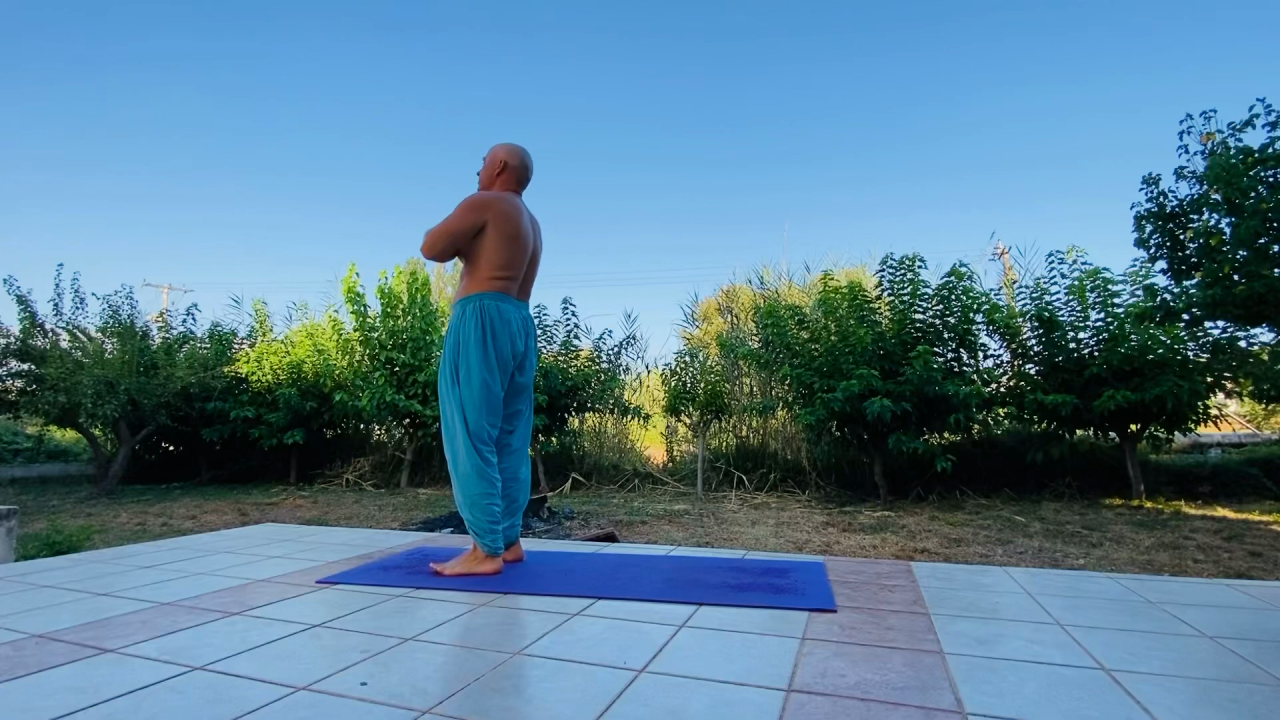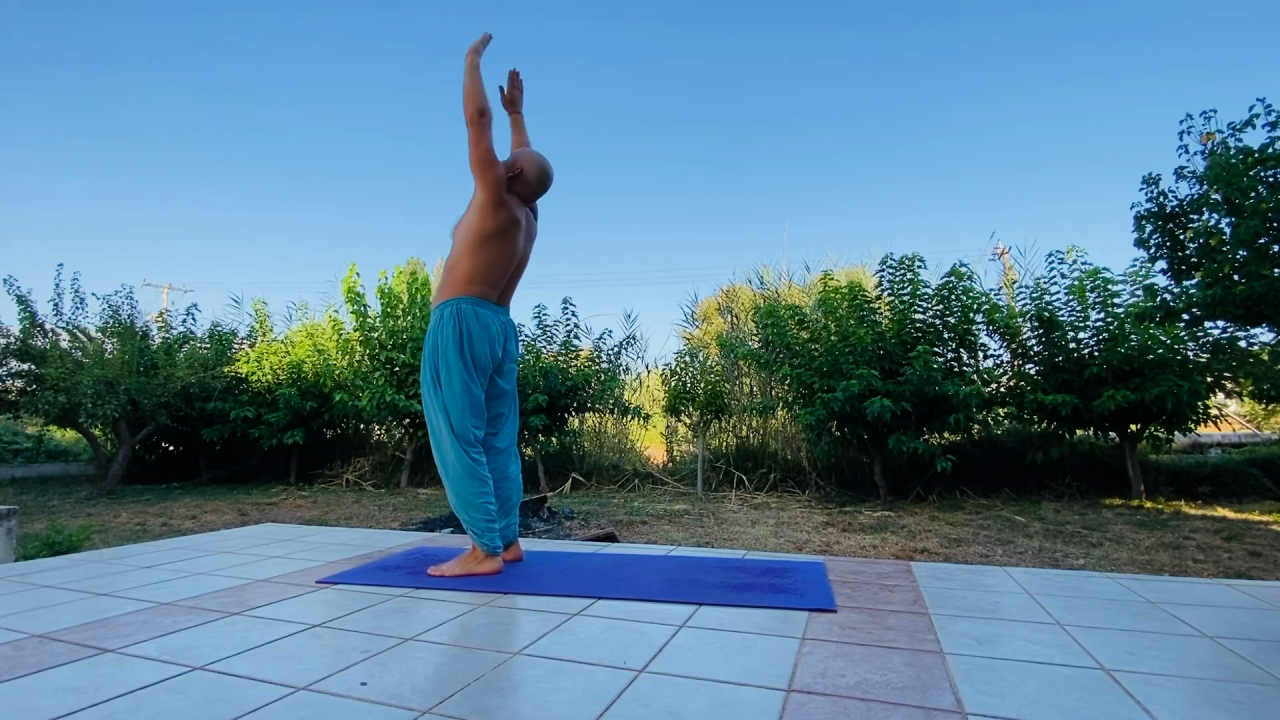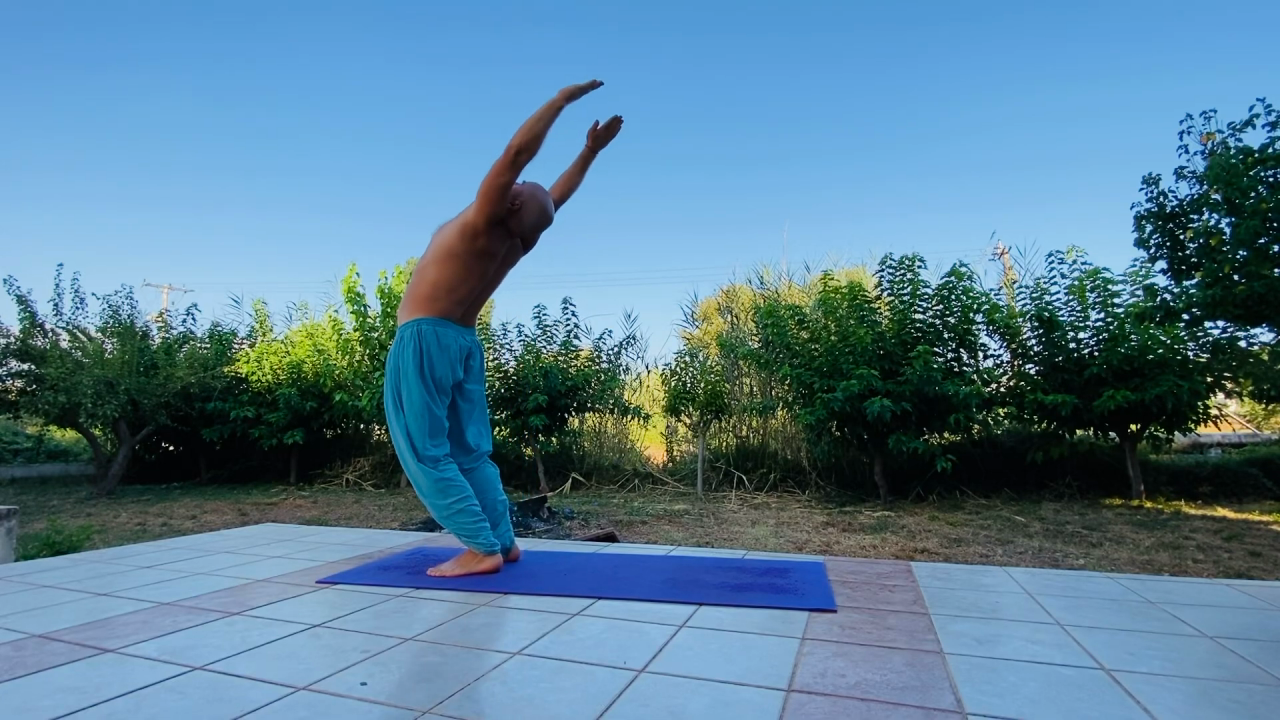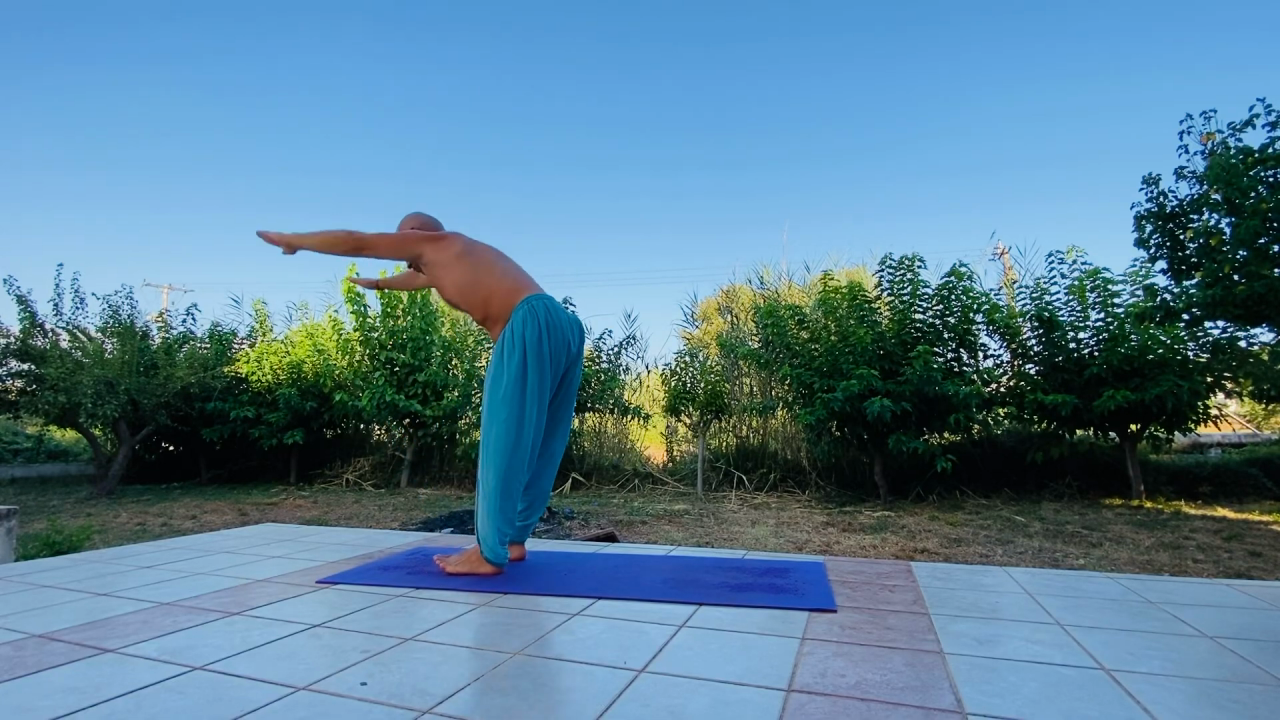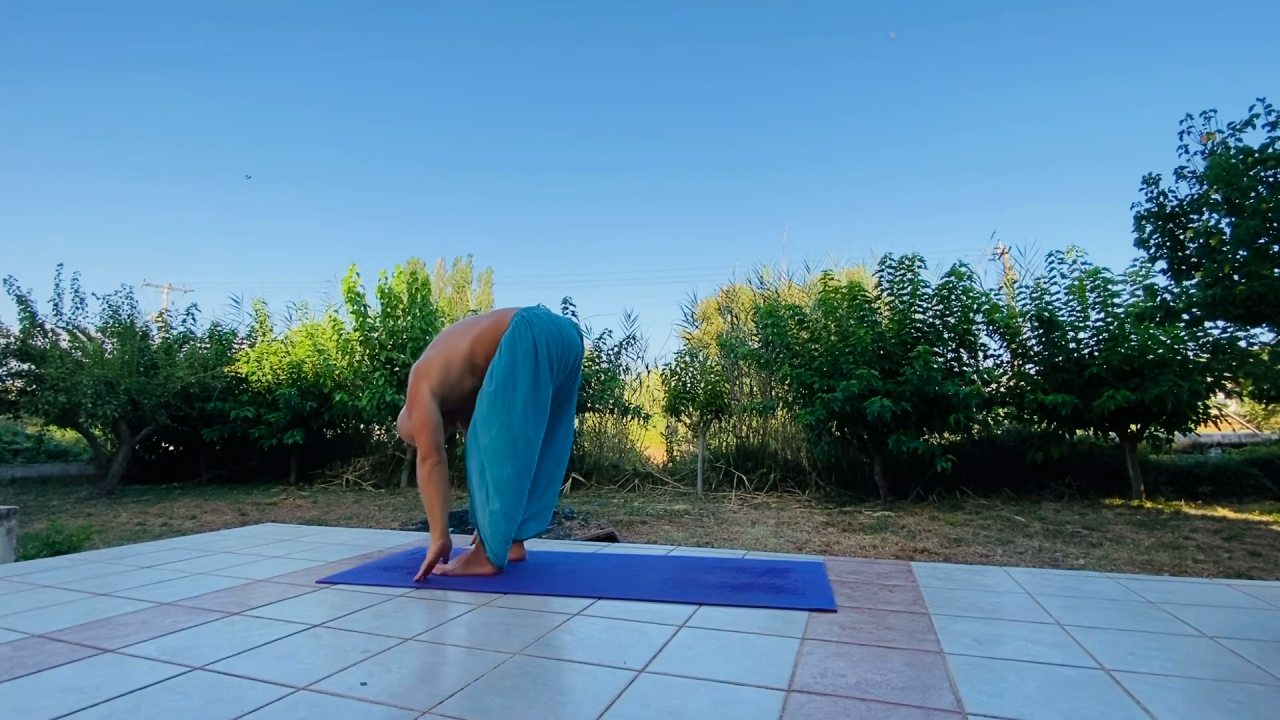
dt=1s
person 1, frame 1
left shoulder: (486, 203)
right shoulder: (530, 224)
left elbow: (432, 248)
left wrist: (453, 235)
right wrist: (467, 239)
left hip: (482, 322)
right hip: (519, 325)
left knee: (470, 437)
right knee: (507, 439)
left ankle: (486, 550)
right ankle: (507, 541)
person 1, frame 2
left shoulder: (496, 200)
right shoulder: (528, 217)
left elbow: (476, 119)
right elbow: (526, 158)
left wrist: (472, 58)
right wrist: (516, 111)
left hip: (461, 324)
right hip: (500, 329)
left knee: (459, 440)
right knee: (496, 441)
left ankle: (485, 550)
right ankle: (506, 540)
person 1, frame 3
left shoulder: (483, 225)
right shoulder: (519, 240)
left elbow: (515, 153)
right elbow: (559, 195)
left wrist: (560, 99)
right wrist: (590, 151)
left hip: (424, 341)
right hip: (463, 345)
left knee: (427, 453)
right knee: (468, 452)
left ankle: (482, 547)
right ankle: (502, 540)
person 1, frame 4
left shoulder: (434, 243)
right shoulder: (464, 254)
left elbow: (356, 243)
right elbow: (421, 275)
left wrist: (293, 240)
right wrist: (381, 282)
left hip: (528, 326)
right hip: (561, 326)
left knee: (506, 443)
right knee: (536, 447)
left ankle: (490, 553)
right ankle: (513, 540)
person 1, frame 5
left shoulder: (422, 388)
right shoulder: (454, 385)
left elbow: (431, 461)
right elbow: (476, 441)
left wrist: (440, 537)
right wrist: (484, 515)
left hip: (530, 339)
right hip: (564, 333)
left knee: (495, 446)
right knee: (531, 448)
left ankle: (489, 554)
right ankle: (510, 541)
